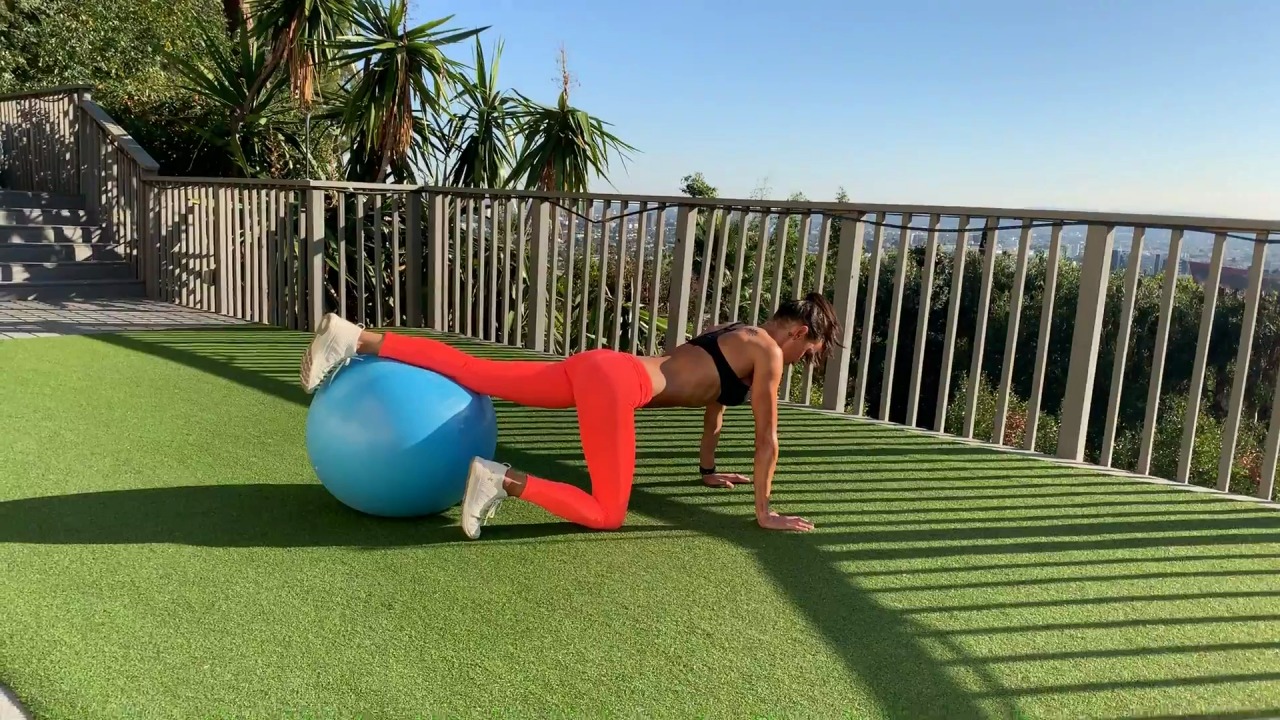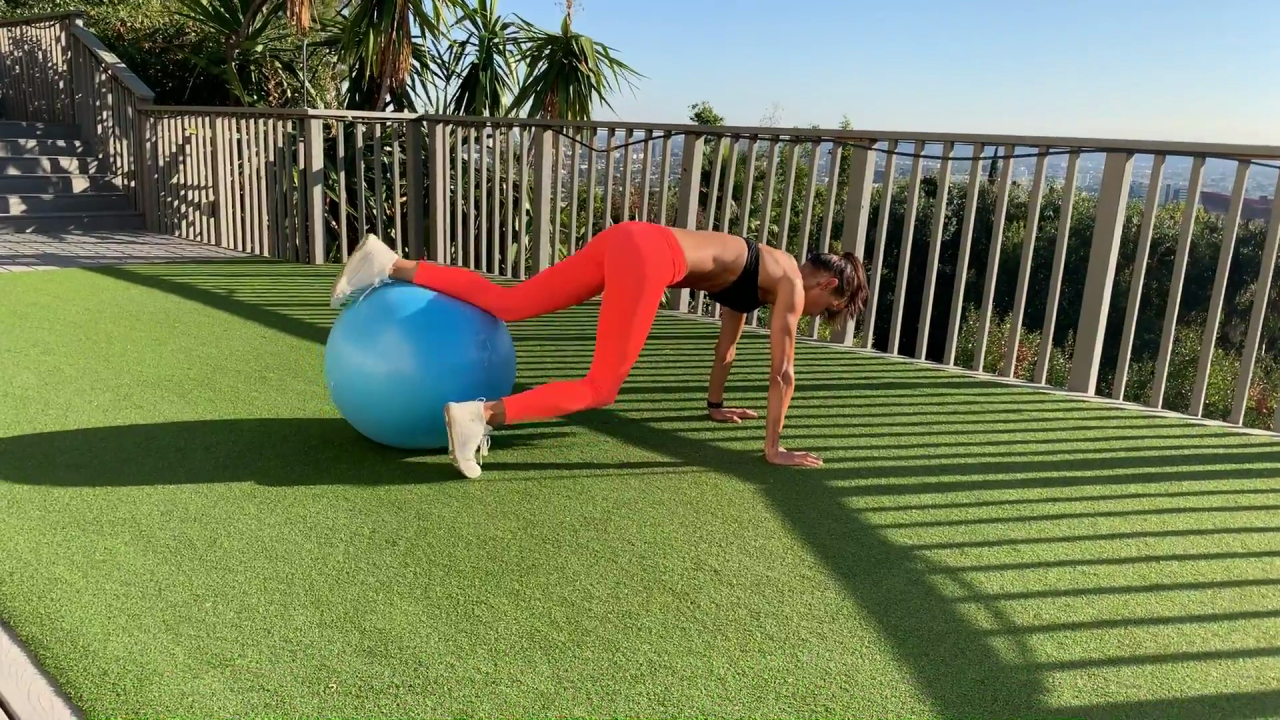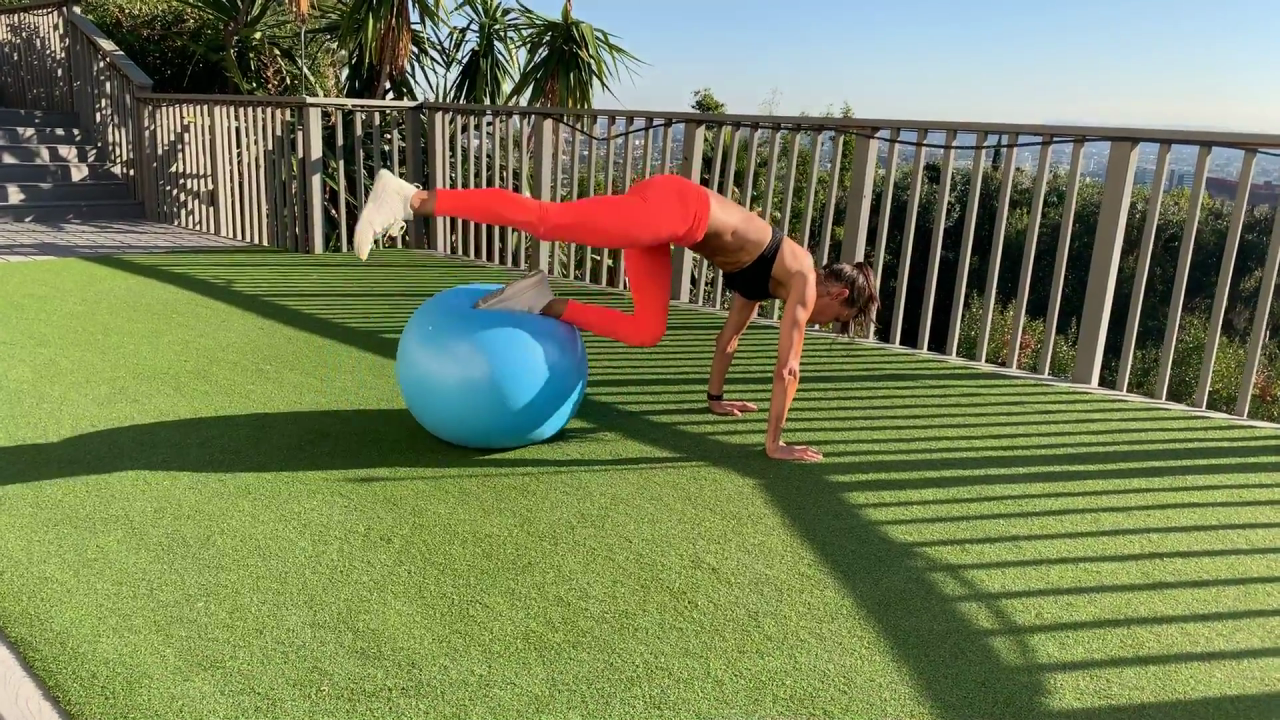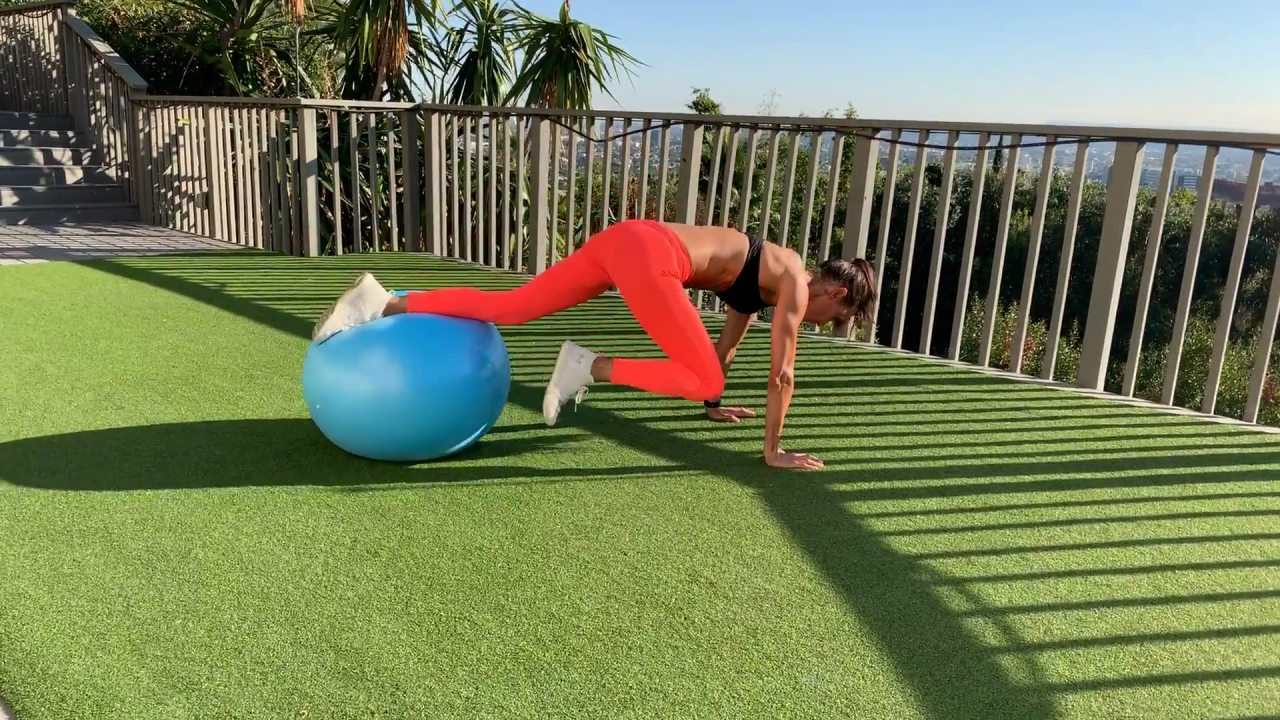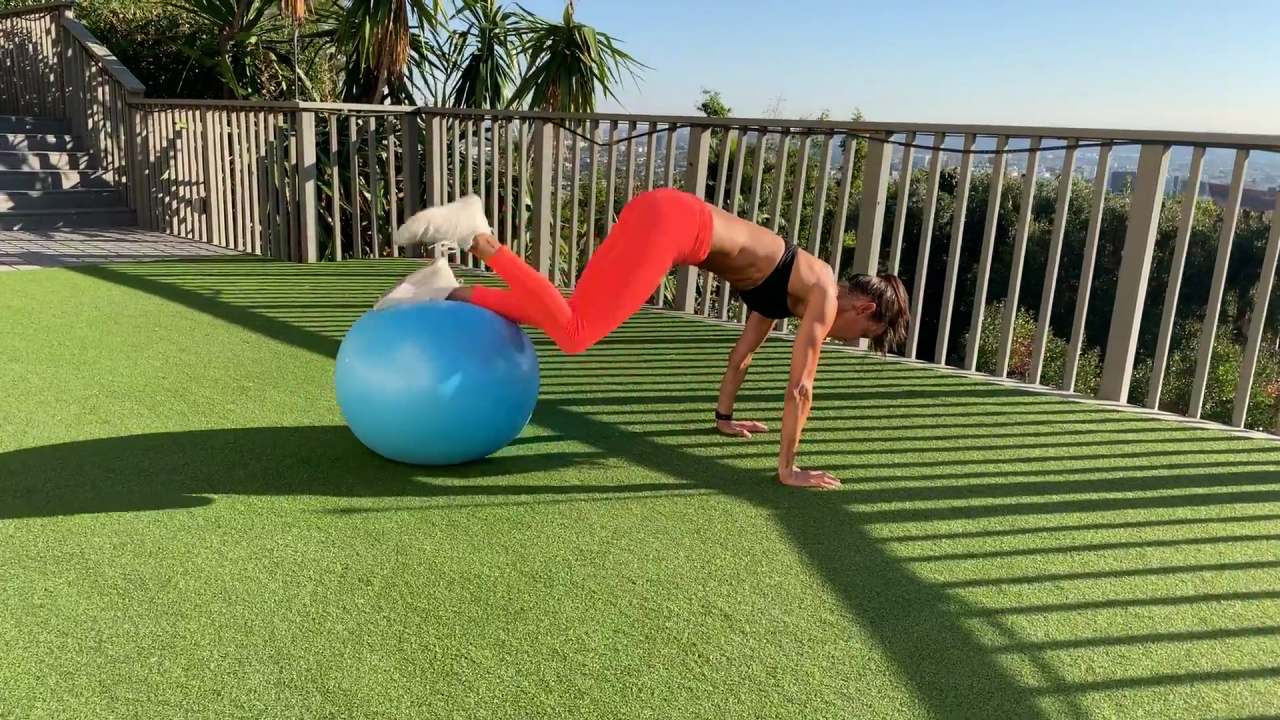
dt=1s
person 1, frame 1
left shoulder: (737, 338)
right shoulder: (769, 351)
left elbow: (713, 404)
right elbow: (766, 438)
left wrist: (708, 471)
right wrist: (764, 512)
left hip: (597, 369)
right hip: (615, 386)
left knee: (470, 373)
right knee: (609, 516)
left ankle: (352, 337)
right ankle: (503, 481)
person 1, frame 2
left shoulder: (757, 277)
right shoulder: (789, 283)
left elbow: (728, 339)
right elbow: (782, 373)
left wrist: (715, 405)
right wrist: (773, 448)
left hip: (625, 241)
right hip: (644, 256)
left knee: (505, 302)
right knee: (600, 388)
left ankle: (386, 263)
right ankle: (481, 415)
person 1, frame 3
left shoulder: (766, 277)
right shoulder: (805, 281)
left elbow: (730, 334)
right elbow: (787, 367)
left wrist: (715, 397)
right wrist: (775, 442)
left hip: (658, 210)
right hip: (668, 203)
left knee: (646, 333)
right knee: (541, 219)
left ankle: (541, 303)
right ankle: (411, 197)
person 1, frame 4
left shoulder: (761, 281)
right shoulder: (795, 283)
left elbow: (727, 342)
right elbow: (782, 374)
left wrist: (716, 408)
right wrist: (774, 450)
left hip: (624, 242)
right hip: (645, 257)
left knee: (508, 307)
right knee: (701, 381)
left ankle: (378, 303)
right ankle: (591, 365)
person 1, frame 5
left shoulder: (792, 293)
right shoulder: (824, 297)
left elbow: (743, 350)
right elbow: (800, 387)
left wrist: (725, 417)
right wrist: (789, 468)
left hip: (659, 210)
right hip: (670, 220)
left knee: (566, 312)
right knee: (568, 333)
left ankle: (446, 288)
right ankle: (477, 234)
